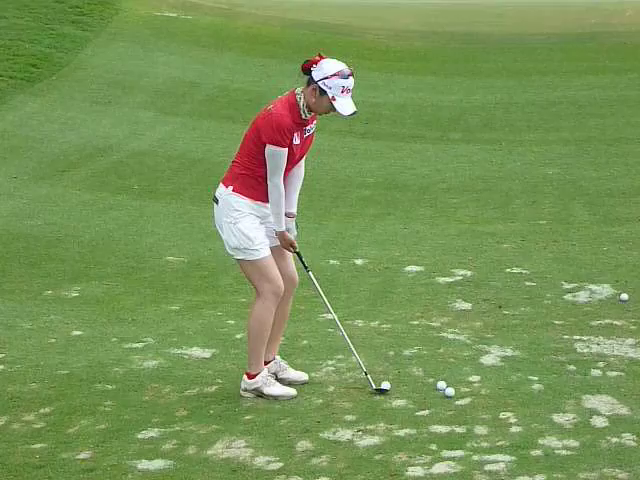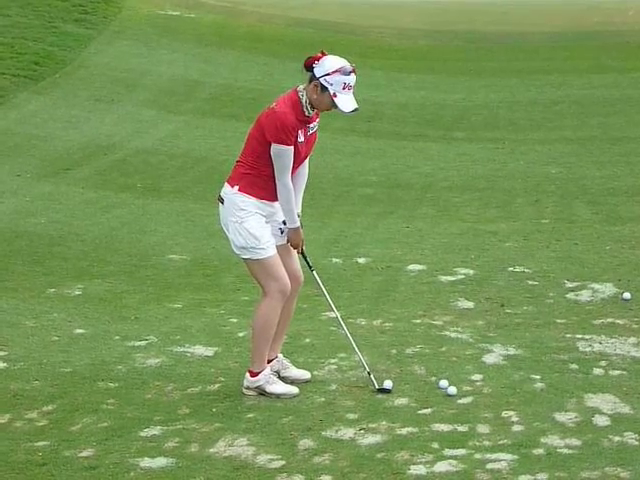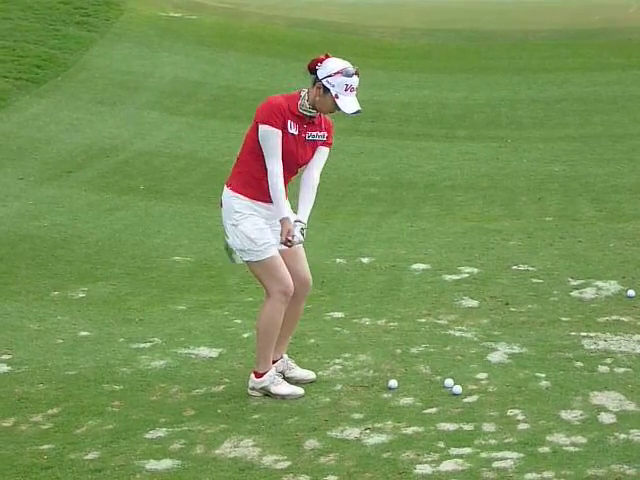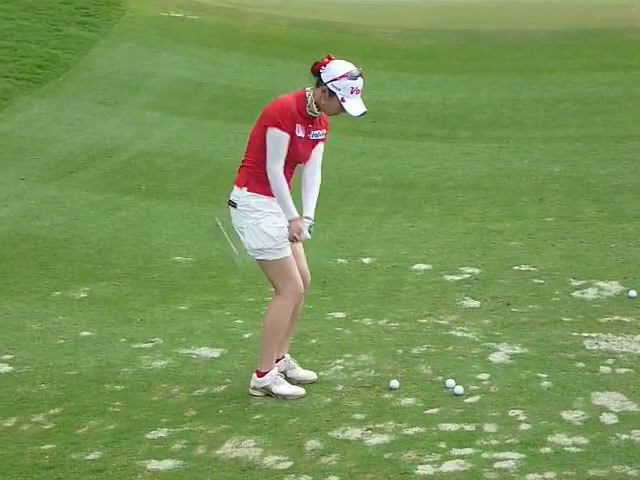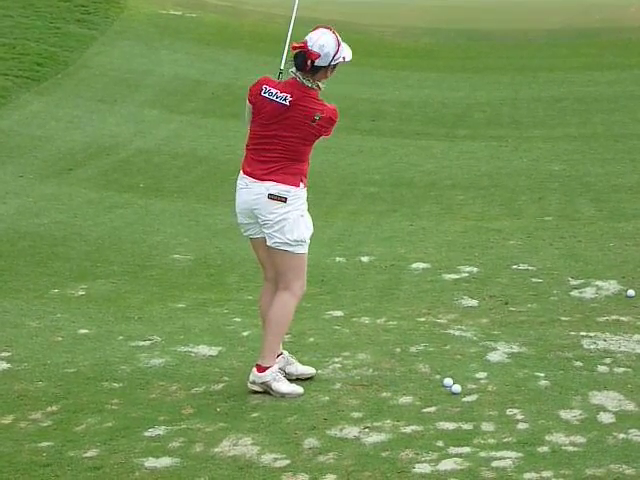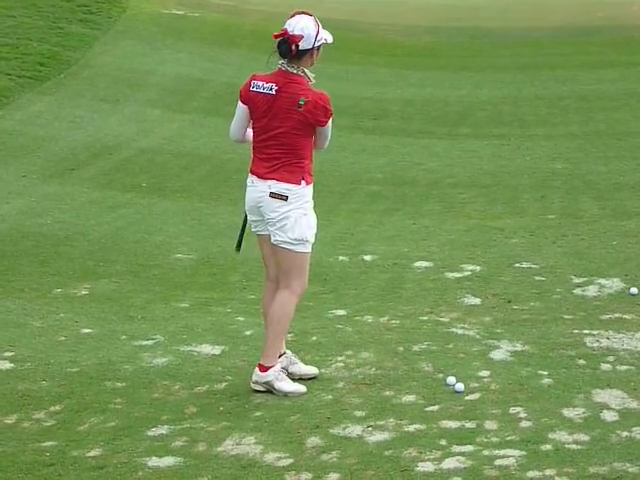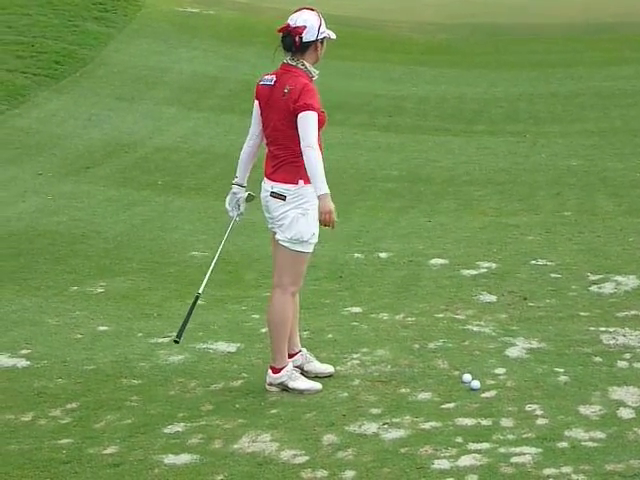
dt=0.7s
person 1, frame 1
left shoulder: (308, 112)
right shoulder: (279, 119)
left elbow: (297, 166)
right elbow: (274, 179)
left wrist: (290, 216)
right wrist: (280, 228)
left hip: (264, 205)
right hip: (239, 205)
left knee: (289, 281)
right knee: (271, 288)
left ankle: (270, 361)
right ankle: (253, 377)
person 1, frame 2
left shoulder: (310, 110)
right shoulder: (283, 117)
left elbow: (301, 167)
right elbow: (283, 178)
left wrist: (294, 217)
right wrist: (294, 226)
left hip: (268, 205)
right hip: (244, 205)
left knee: (294, 280)
right knee: (277, 287)
left ankle: (273, 359)
right ankle: (256, 375)
person 1, frame 3
left shoulder: (324, 128)
right shoulder: (275, 108)
left elbow: (311, 176)
right elbow: (272, 165)
left wrist: (299, 221)
right wrist: (284, 218)
left hip: (275, 208)
right hip: (244, 206)
left knee: (302, 284)
right knee: (281, 289)
left ankle: (278, 359)
right ankle: (261, 376)
person 1, frame 4
left shoulder: (320, 125)
right shoulder: (284, 110)
left elbow: (311, 173)
right elbow: (273, 171)
left wrist: (306, 219)
right wrist: (292, 217)
left hip: (277, 204)
right hip: (255, 203)
left knee: (300, 282)
right knee: (289, 289)
left ankle: (279, 358)
right ankle: (263, 375)
person 1, frame 5
left shoulder: (261, 87)
right shoulder: (326, 114)
left hip: (248, 190)
right hip: (282, 199)
left knee: (273, 280)
right knee: (292, 287)
left ankle: (276, 355)
right ankle: (264, 370)
person 1, frame 6
left shoulder: (254, 85)
right shoulder: (317, 101)
left elbow: (236, 134)
left hip: (257, 189)
right hip: (289, 197)
left knee: (275, 279)
right knee: (293, 286)
left ankle: (279, 354)
right ankle: (266, 369)
person 1, frame 7
left shoulder: (268, 82)
right shoulder: (304, 88)
left elbow: (253, 137)
right elbow: (309, 146)
left wrist: (239, 184)
right wrist: (324, 196)
left hip: (274, 188)
right hip: (296, 193)
left knee: (289, 280)
right knee: (286, 286)
left ankle: (294, 354)
right ankle: (278, 371)
